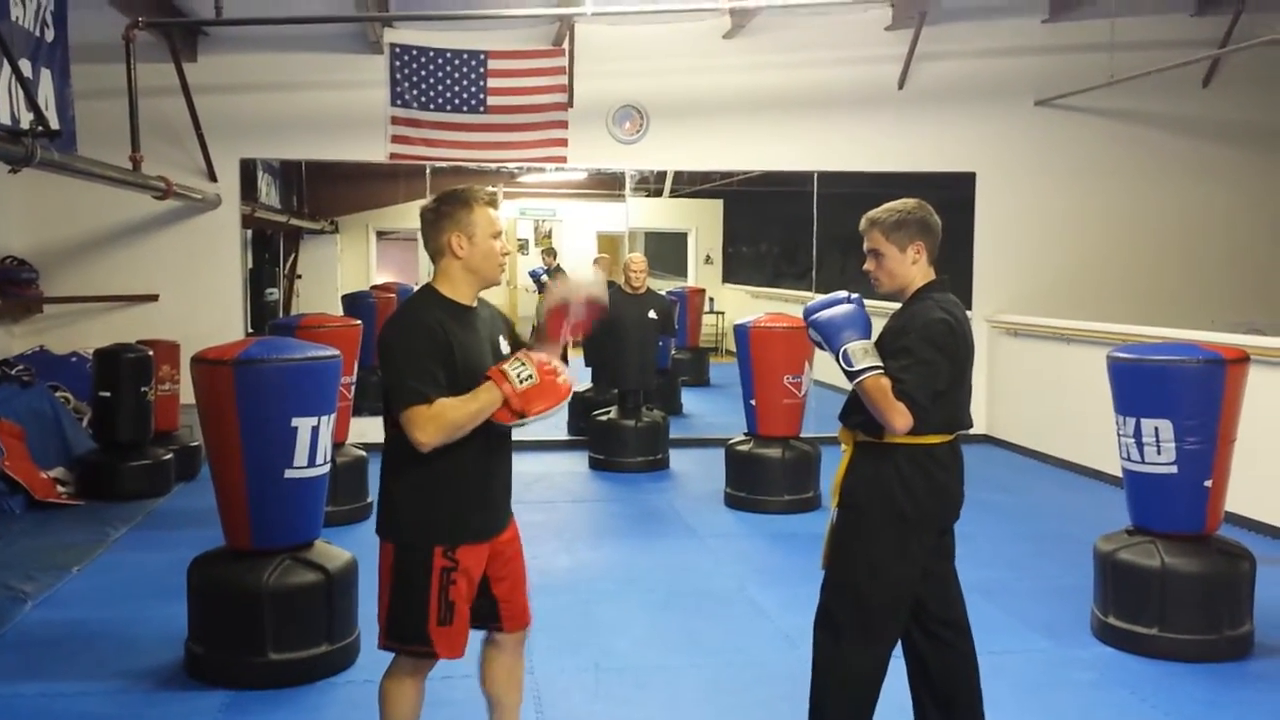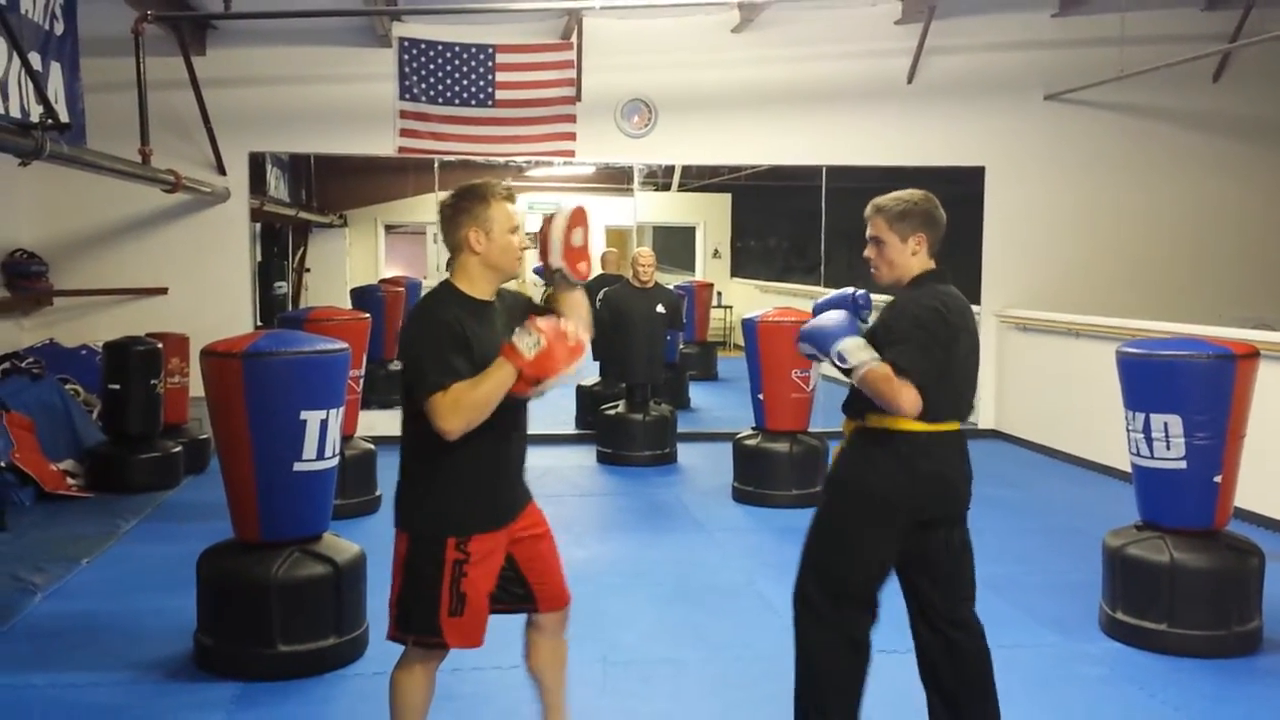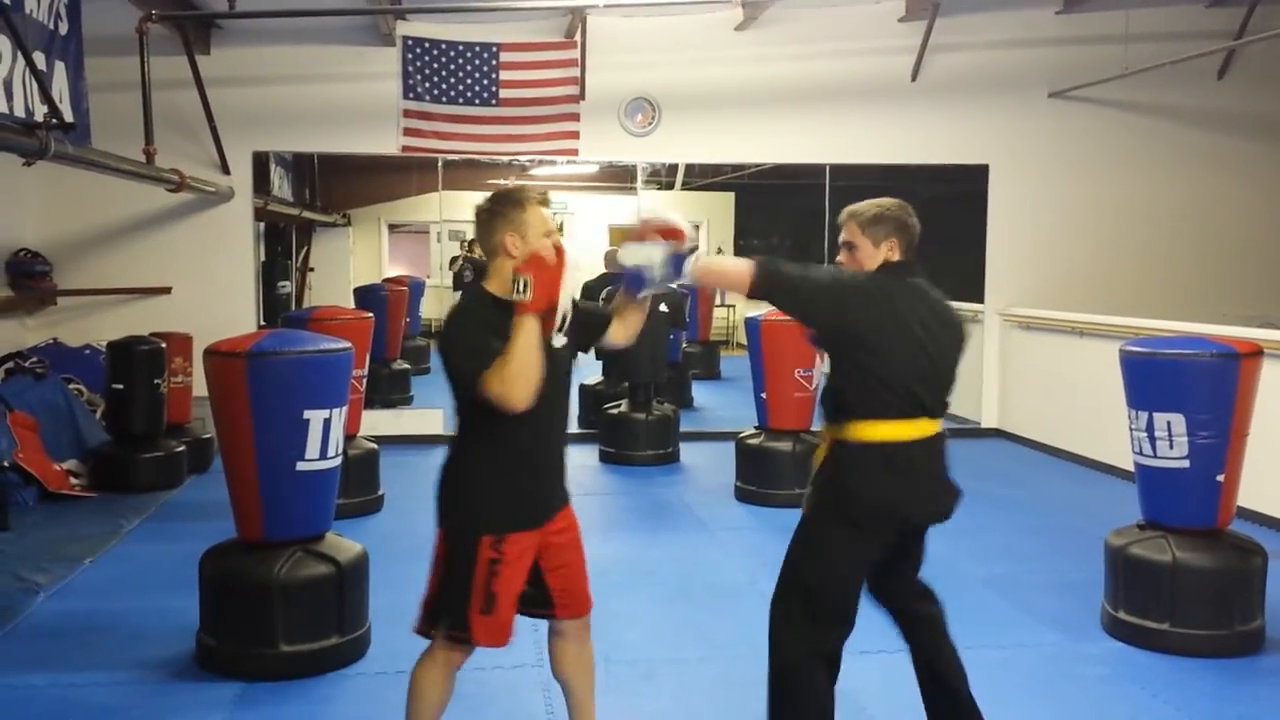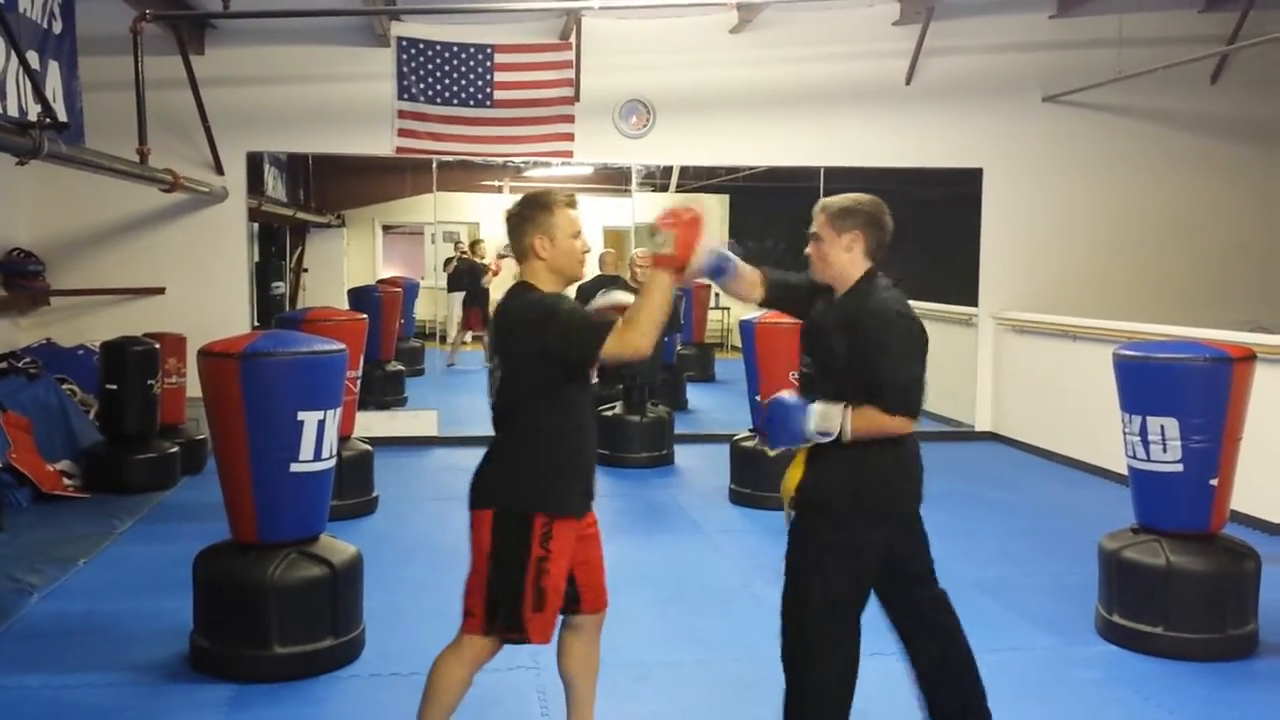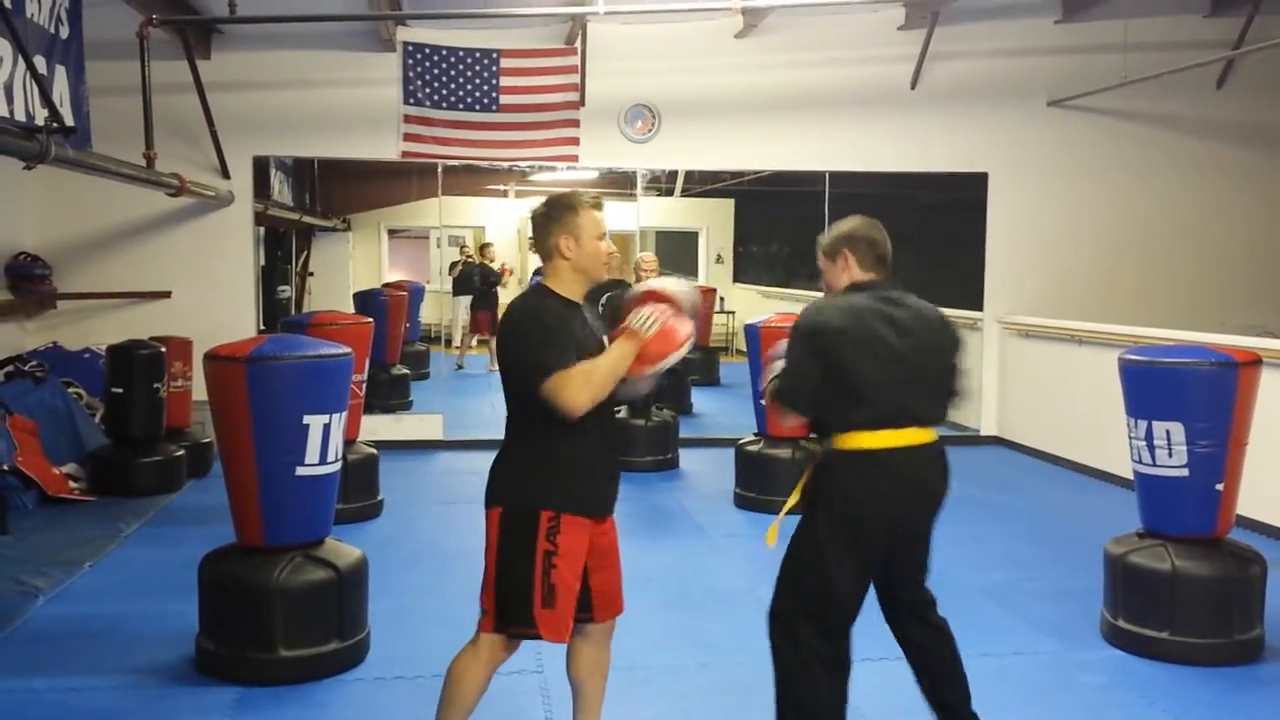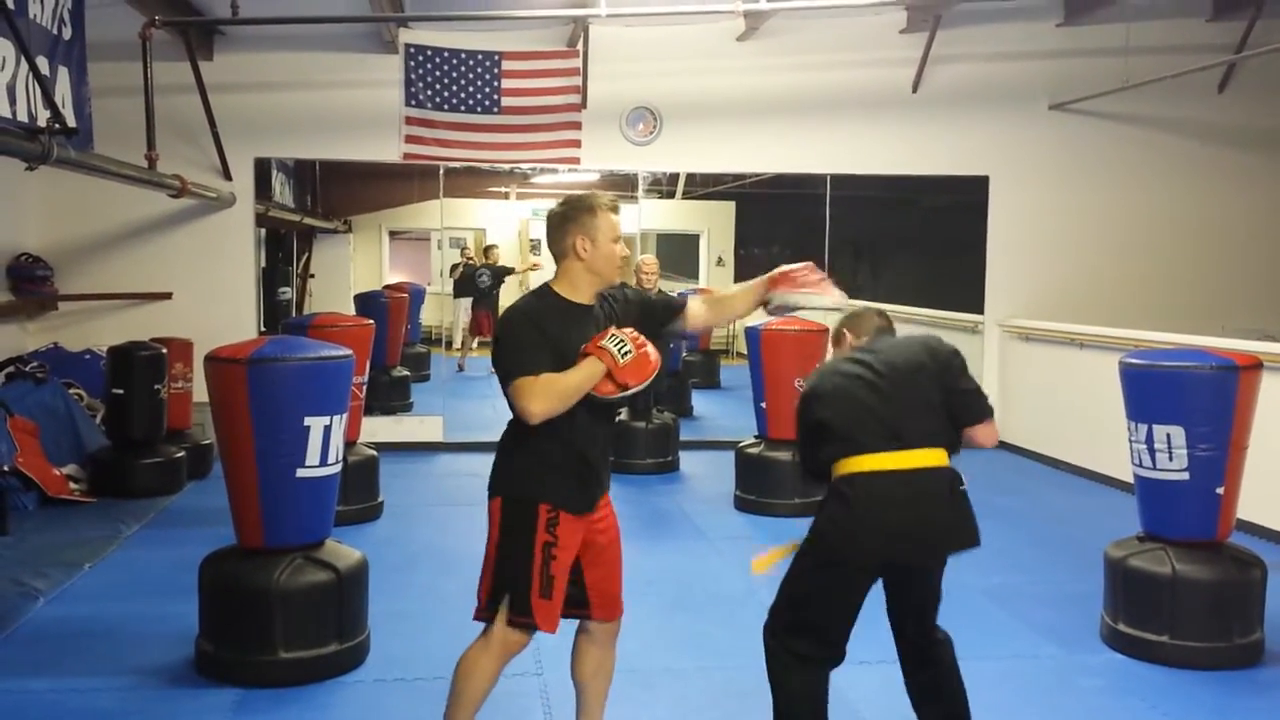
dt=0.2s
person 1, frame 1
left shoulder: (487, 315)
right shoulder: (415, 325)
left elbow: (507, 401)
right elbow: (426, 429)
right wrist: (505, 385)
left hip: (491, 517)
right hip: (430, 527)
left knee: (509, 632)
right knee: (417, 654)
person 1, frame 2
left shoulder: (511, 304)
right shoulder: (434, 320)
left elbow: (573, 336)
right elbow: (452, 417)
left wrist: (565, 272)
right wrist: (516, 357)
left hip: (510, 502)
right hip: (446, 517)
left knee: (550, 611)
right knee: (428, 646)
person 1, frame 3
left shoulder: (552, 303)
right shoulder: (471, 321)
left elbow: (619, 332)
right elbow: (516, 394)
right wrist: (529, 313)
left hip: (547, 501)
right hip: (486, 511)
left knee: (573, 617)
right knee: (455, 641)
person 1, frame 4
left shoulder: (552, 308)
right shoulder: (530, 312)
right elbow: (634, 342)
left wrist: (611, 315)
right wrist: (669, 265)
left hip: (564, 496)
right hip: (524, 501)
left knee: (587, 615)
right knee: (483, 634)
person 1, frame 5
left shoulder: (577, 313)
right shoulder: (533, 318)
left elbow: (605, 385)
right elbow: (575, 396)
left wrist: (633, 347)
right wrist: (633, 339)
left hip: (586, 499)
right hip: (536, 502)
left knee: (597, 621)
right knee: (501, 635)
person 1, frame 6
left shoulder: (618, 305)
right shoulder: (526, 318)
left elbow: (707, 312)
right elbow: (536, 404)
left wrist: (771, 286)
right wrist: (601, 358)
left hip: (588, 496)
right hip: (536, 497)
left knee: (601, 621)
right knee: (509, 630)
person 2, frame 1
left shoulder: (928, 322)
right shoulder: (934, 312)
left elbow: (897, 415)
right elbow: (900, 394)
left wrist: (852, 348)
right wrist: (850, 337)
left hip: (896, 486)
right hip: (923, 482)
left knee: (852, 622)
right knee: (935, 617)
person 2, frame 2
left shoulder: (916, 309)
right shoulder: (948, 303)
left elbow: (905, 397)
left wrist: (846, 347)
right wrist: (857, 330)
left hip: (887, 468)
right hip: (939, 467)
left knee: (829, 604)
right knee: (947, 609)
person 2, frame 3
left shoulder: (852, 294)
right shoulder: (937, 312)
left elbow: (754, 276)
left wrist: (675, 264)
left hip: (868, 472)
right hip: (919, 470)
left knee: (809, 615)
right knee: (905, 597)
person 2, frame 4
left shoulder: (884, 316)
right shoulder: (836, 299)
left elbow: (899, 417)
right elbow: (760, 286)
left wrist: (819, 420)
right wrist: (719, 263)
left hip: (852, 480)
right hip: (877, 474)
left knee: (816, 616)
right knee: (915, 596)
person 2, frame 5
left shoulder: (822, 322)
right shoulder: (930, 320)
left elbow: (787, 406)
right elbow: (943, 399)
left wrist: (779, 372)
left hip: (858, 482)
right hip: (919, 475)
left knee: (802, 621)
right knee: (909, 601)
person 2, frame 6
left shoulder: (824, 382)
right shoulder: (934, 353)
left elbow: (814, 467)
right elbow: (984, 435)
left hip: (862, 506)
right hip: (933, 503)
left knee: (795, 638)
right knee: (919, 628)
